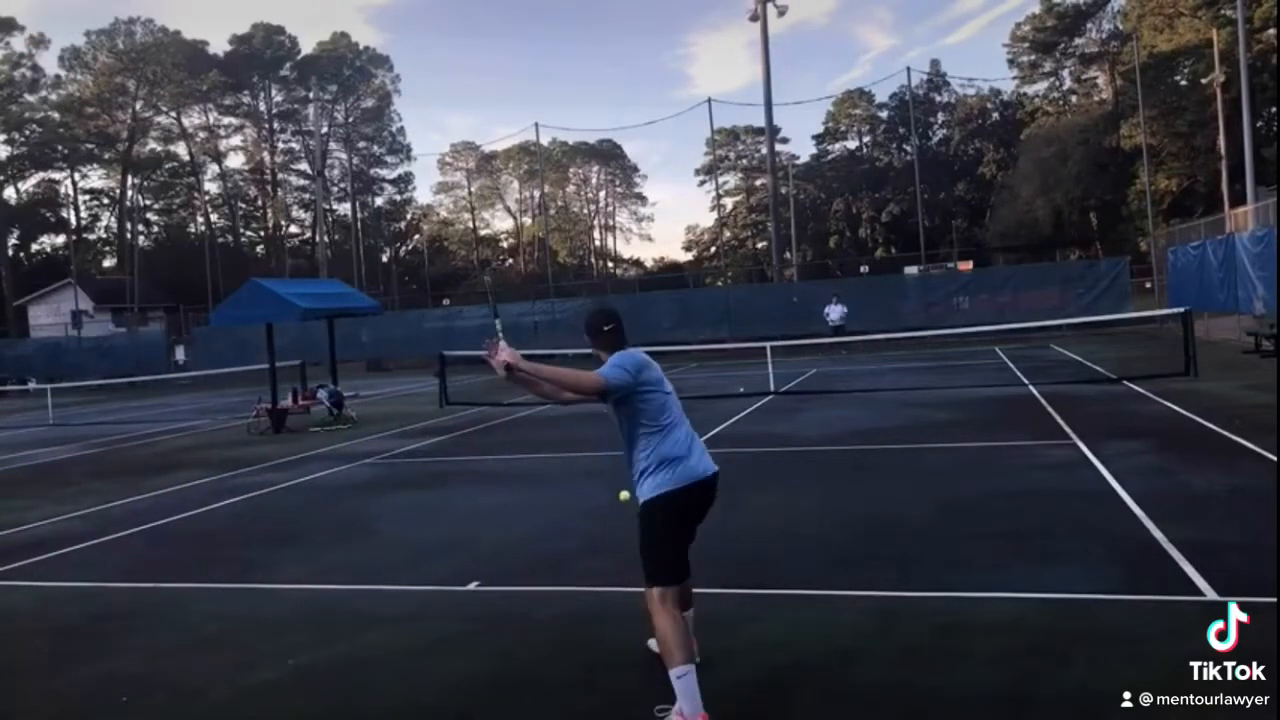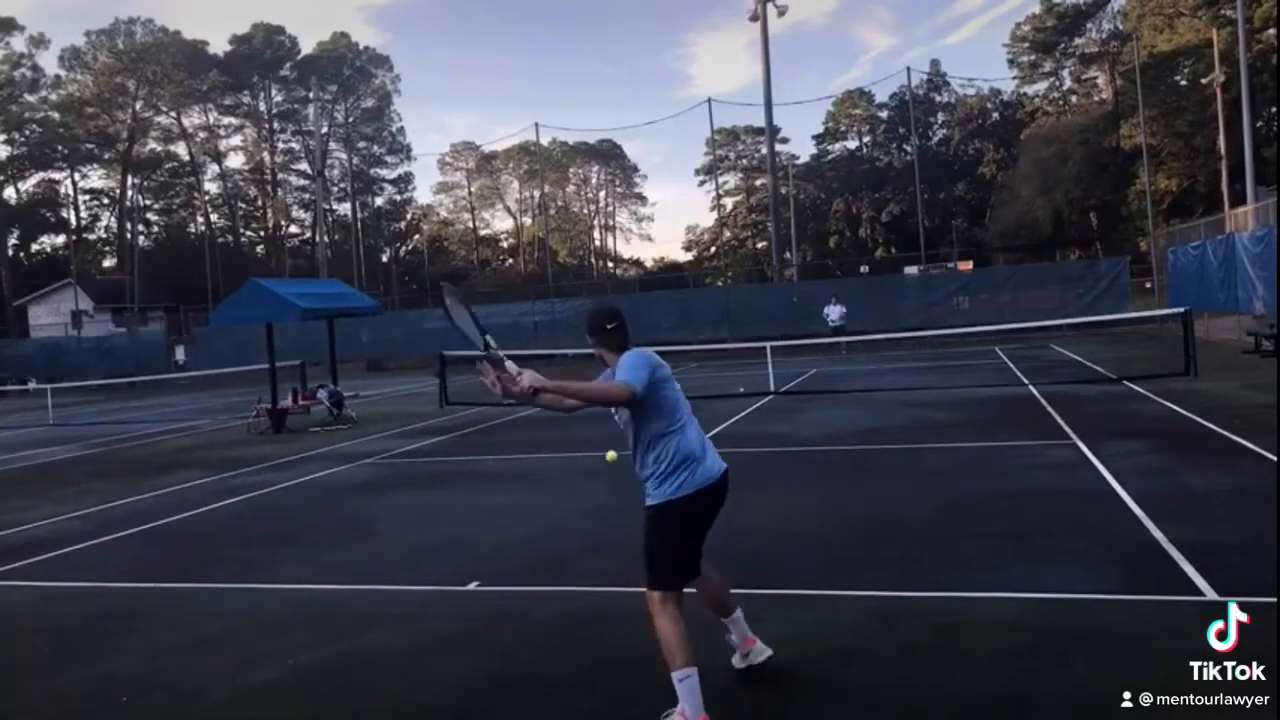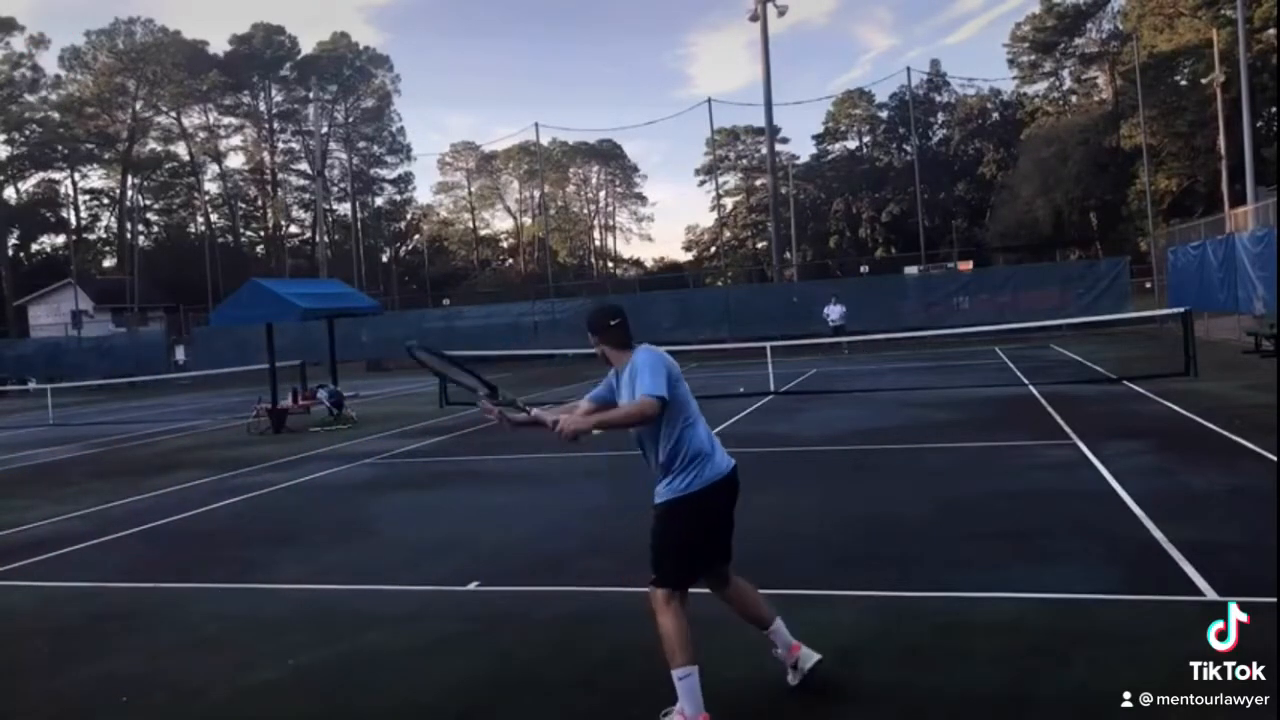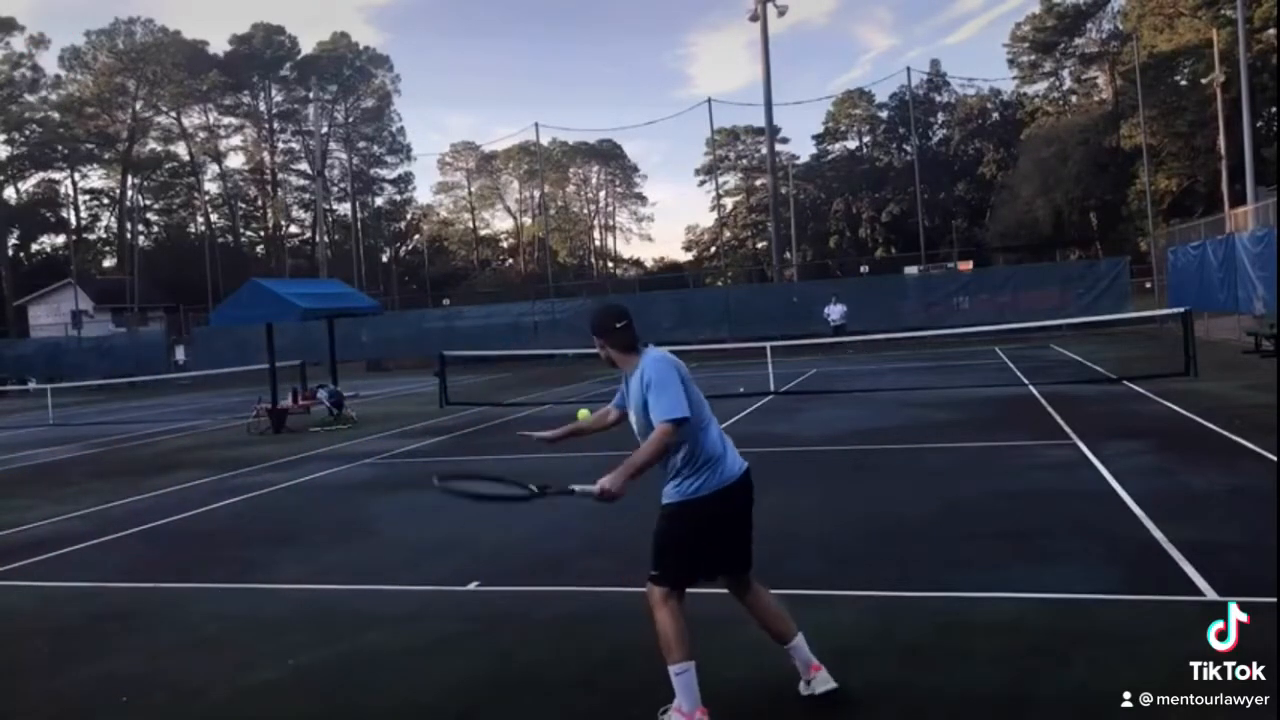
dt=0.1s
person 1, frame 1
left shoulder: (630, 362)
right shoulder: (628, 364)
left elbow: (586, 385)
right elbow: (566, 394)
left wrist: (522, 364)
right wrist: (515, 372)
left hip: (670, 484)
right hip: (696, 477)
left knee: (661, 594)
right knee: (667, 563)
right ankle: (684, 646)
person 1, frame 2
left shoulder: (639, 362)
right shoulder: (627, 365)
left elbow: (615, 395)
right elbow: (570, 401)
left wrist: (549, 385)
right wrist: (519, 392)
left hip: (679, 489)
right hip: (705, 478)
left knee: (661, 599)
right knee: (689, 564)
right ankle: (746, 643)
person 1, frame 3
left shoulder: (648, 361)
right shoulder: (621, 377)
left elbow: (647, 410)
right elbow: (578, 411)
left wrist: (586, 424)
right wrist: (523, 418)
left hip: (689, 487)
right hip: (714, 479)
left knee: (665, 597)
right knee: (719, 576)
right ankle: (792, 652)
person 1, frame 4
left shoulder: (657, 368)
right shoulder: (641, 368)
left elbow: (670, 432)
right elbow: (612, 415)
left wrist: (623, 476)
right wrist: (561, 433)
left hip: (699, 493)
right hip: (730, 479)
left knee: (663, 595)
right knee: (742, 583)
right ankle: (811, 670)
